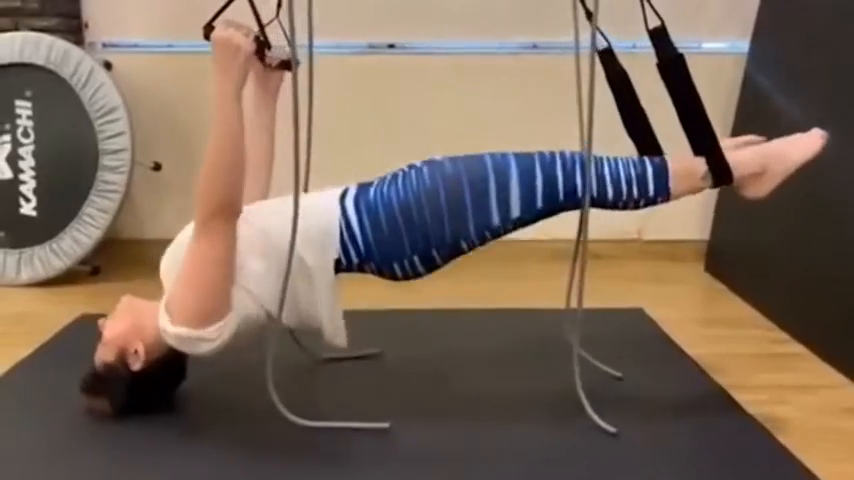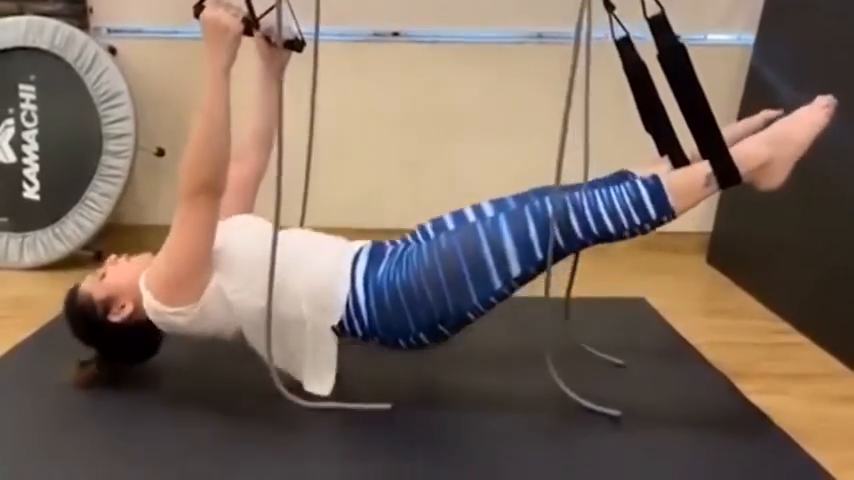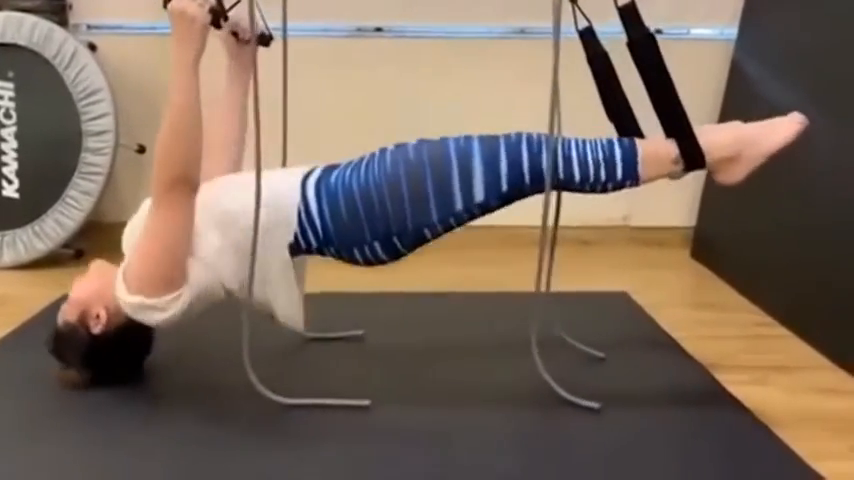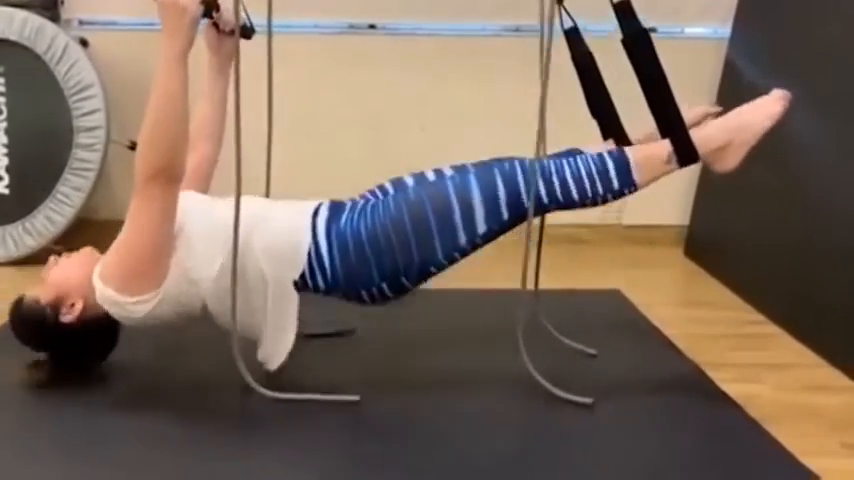
dt=1s
person 1, frame 1
left shoulder: (180, 294)
right shoulder: (187, 320)
left elbow: (250, 202)
right elbow: (219, 211)
left wrist: (263, 92)
right wrist: (227, 79)
left hip: (366, 220)
right hip: (379, 226)
left knee: (558, 179)
right knee: (560, 178)
left ankle: (706, 163)
right ankle: (731, 169)
person 1, frame 2
left shoulder: (186, 274)
right shoulder: (169, 296)
left elbow: (244, 170)
right elbow: (201, 187)
left wrist: (272, 73)
left hip: (382, 271)
right hip: (386, 299)
left knee: (558, 211)
right knee: (558, 216)
left ankle: (706, 155)
right ankle: (742, 164)
person 1, frame 3
left shoulder: (147, 274)
right shoulder: (145, 290)
left elbow: (217, 171)
right elbow: (179, 181)
left wrist: (238, 67)
left hip: (328, 204)
right hip: (339, 210)
left knee: (527, 161)
right knee: (529, 159)
left ankle: (690, 147)
right ankle: (706, 149)
person 1, frame 4
left shoulder: (135, 270)
right shoulder: (124, 288)
left elbow: (196, 161)
right elbow: (156, 173)
left wrist: (221, 64)
left hip: (337, 234)
right hip: (343, 252)
left knee: (522, 184)
right knee: (519, 184)
left ankle: (659, 141)
right ankle: (700, 144)
